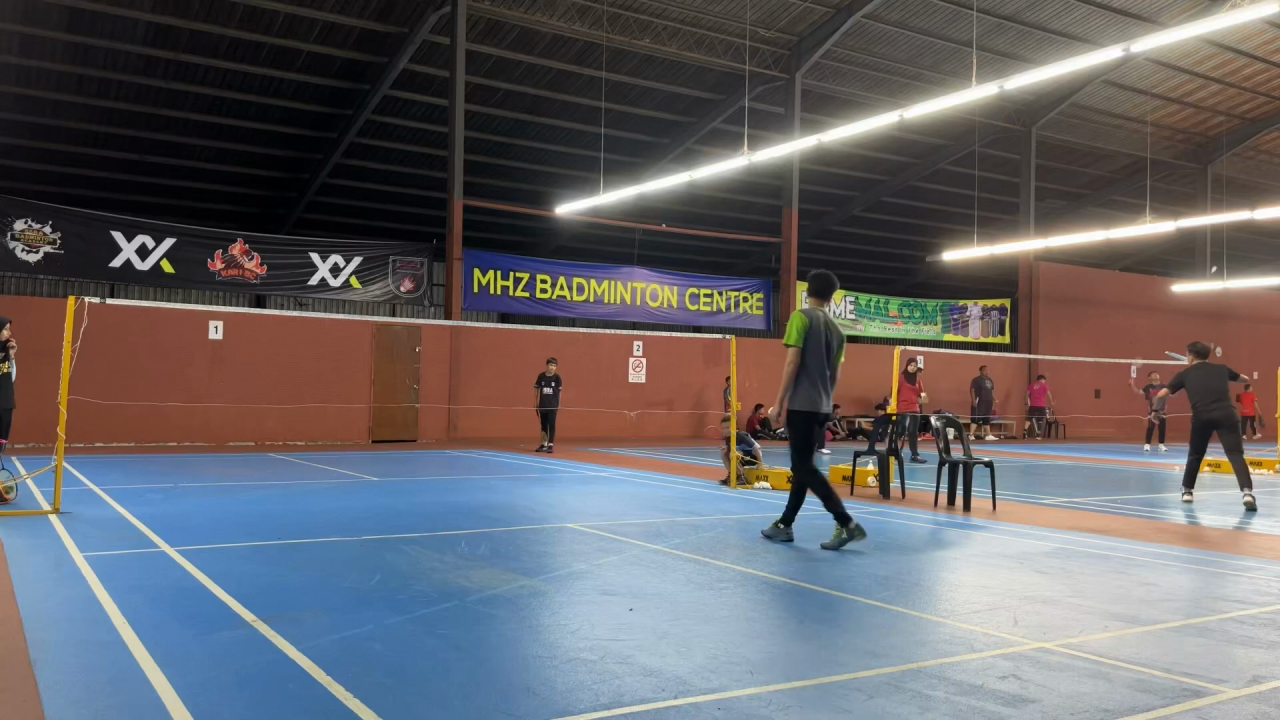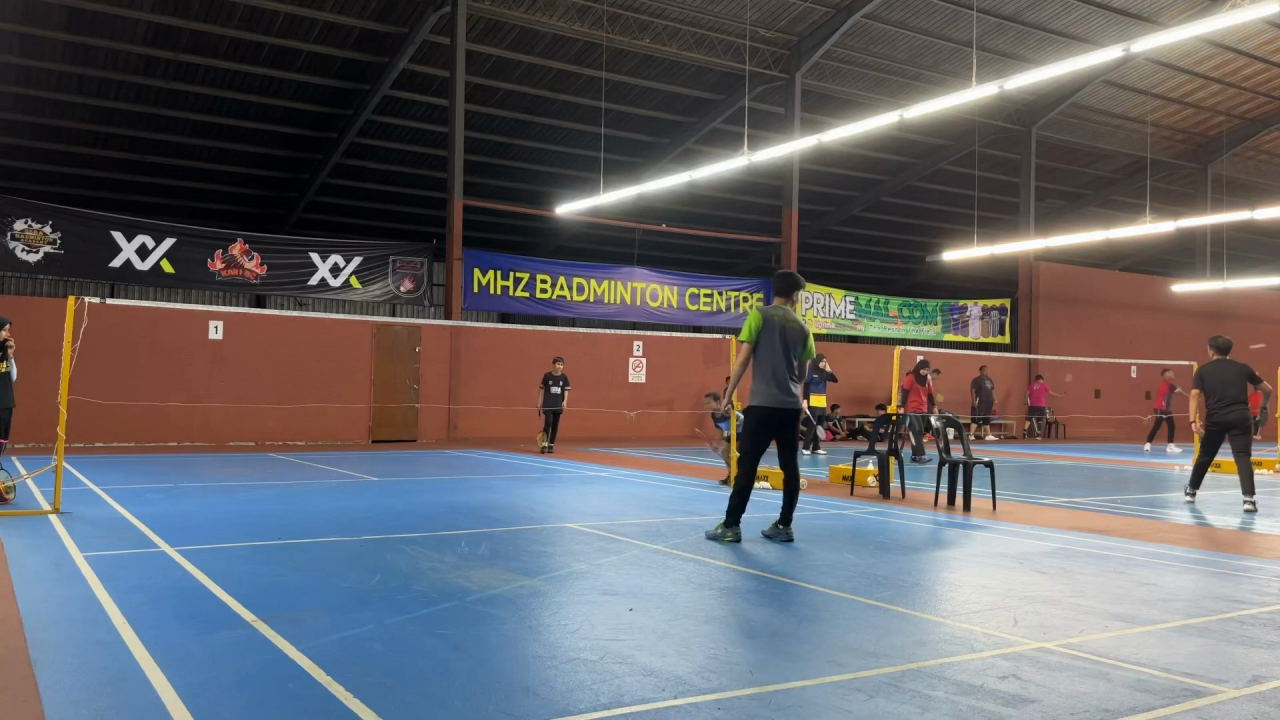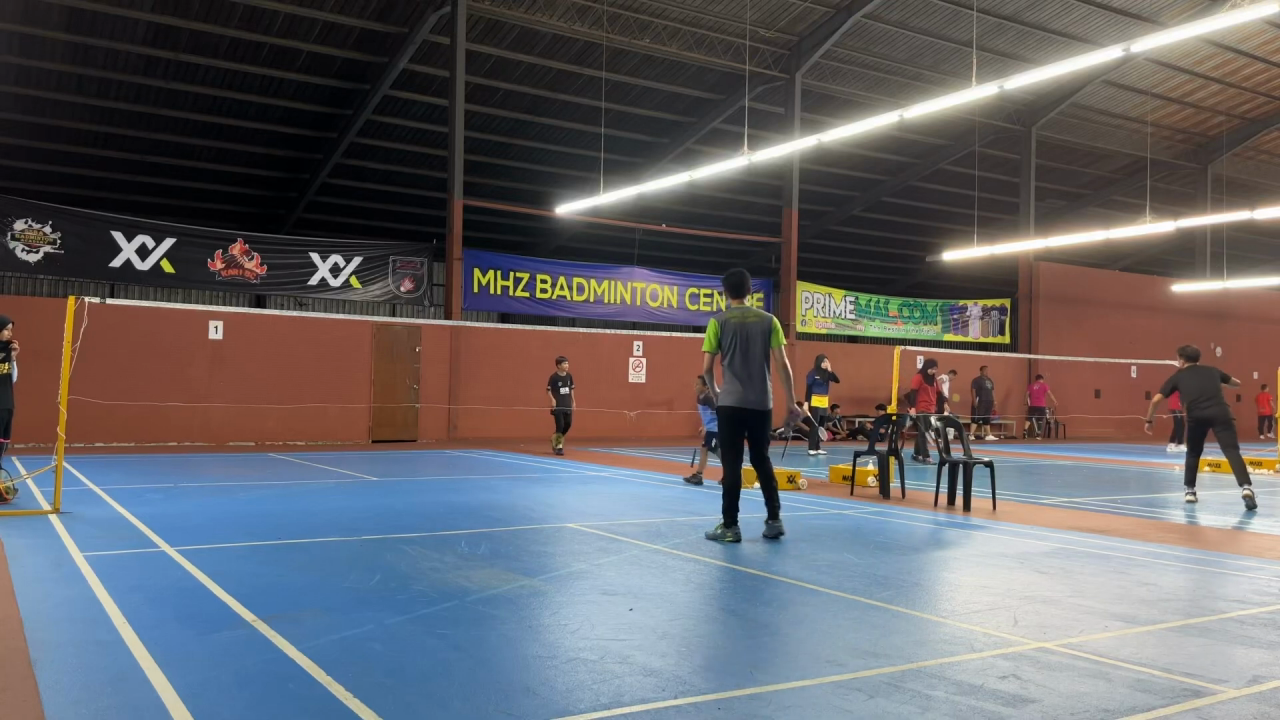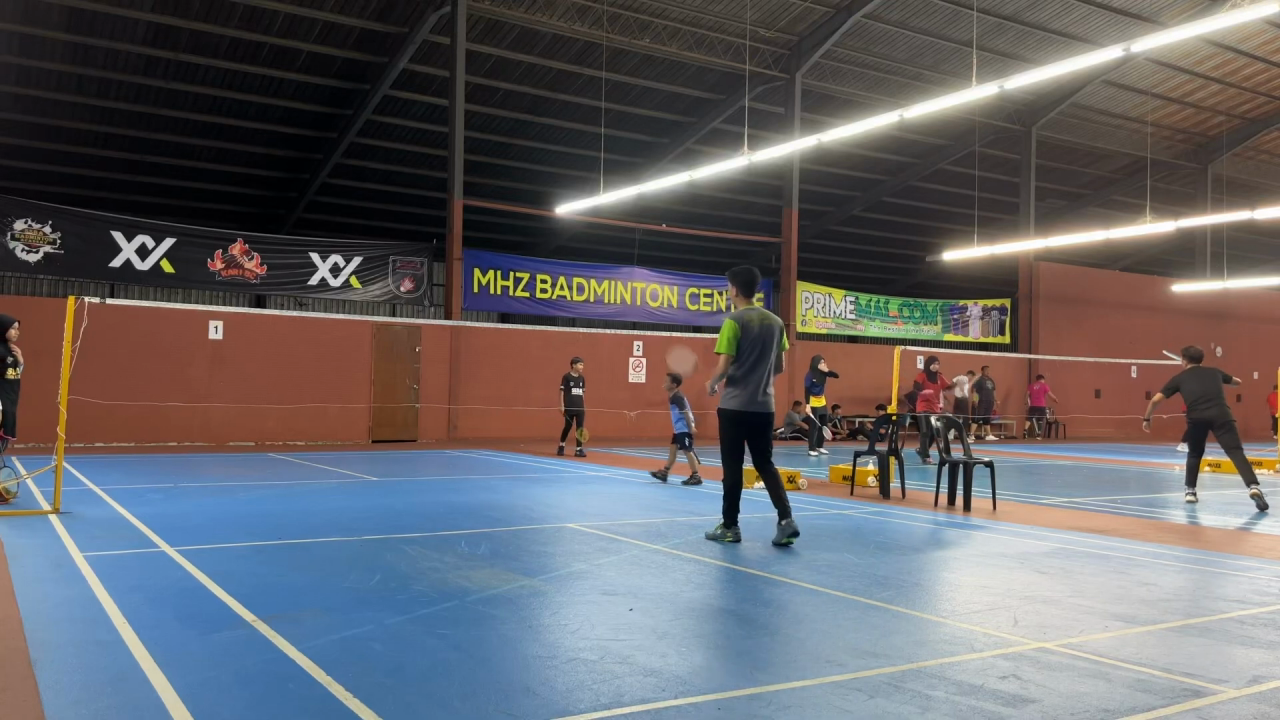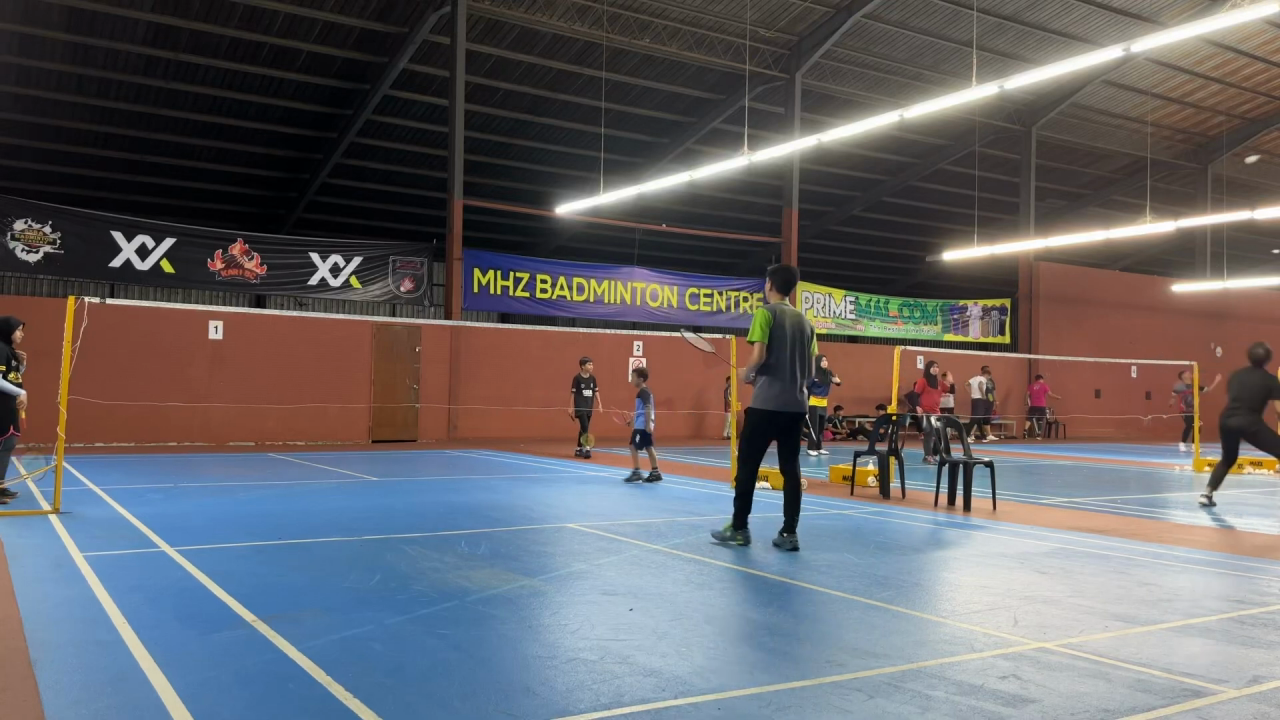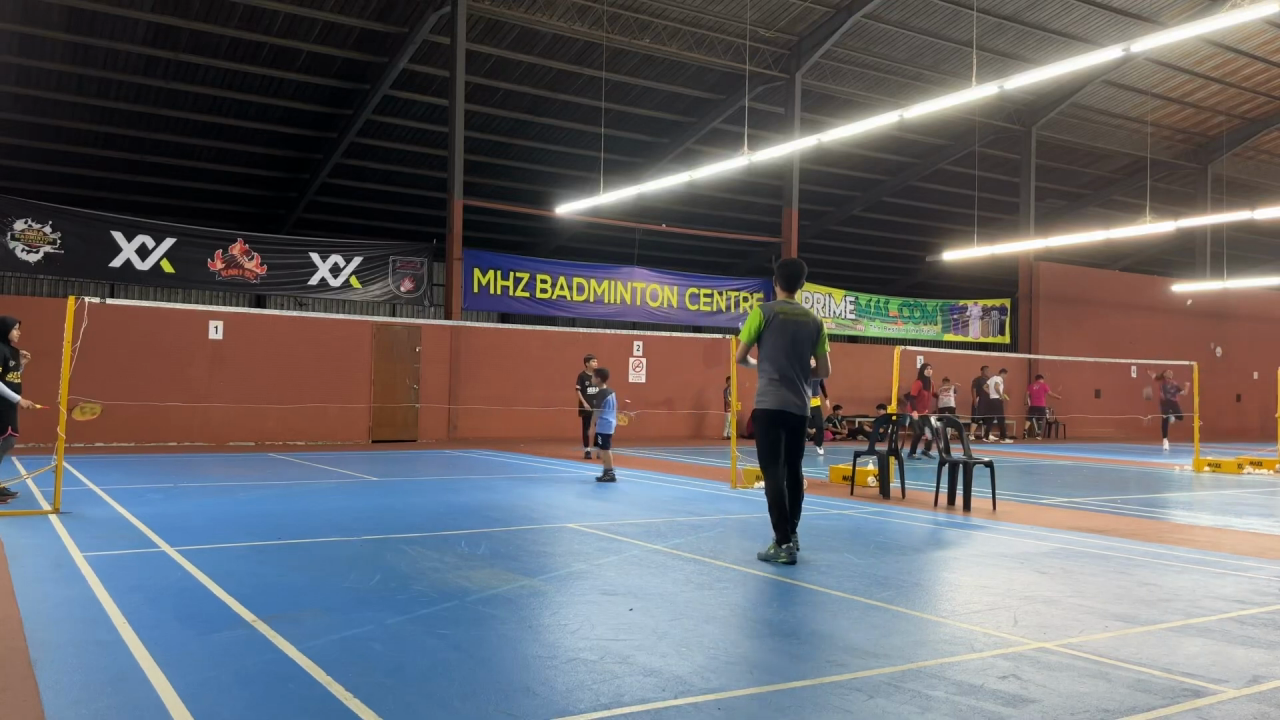
dt=0.5s
person 1, frame 1
left shoulder: (801, 317)
right shoulder: (836, 328)
left elbow: (792, 362)
left wrist: (778, 402)
left hip: (801, 406)
right hip: (821, 408)
left knee: (803, 468)
right knee: (803, 467)
left ankle: (847, 524)
right ankle: (784, 525)
person 1, frame 2
left shoulder: (759, 315)
right shoulder: (802, 327)
left elbow: (744, 359)
left wrist: (729, 393)
left hip: (763, 403)
right hip: (792, 406)
left knee: (747, 464)
right knee: (790, 466)
left ankle: (730, 525)
right ankle: (784, 525)
person 1, frame 3
left shoulder: (718, 322)
right shoulder: (768, 321)
left elbow: (707, 367)
right elbow: (782, 365)
left wrist: (715, 391)
right wrist: (791, 402)
left hip: (731, 403)
right hip: (761, 404)
left knee: (732, 465)
right knee: (762, 461)
left ankle: (730, 525)
right ankle: (774, 520)
person 1, frame 4
left shoulder: (733, 321)
right shoulder: (776, 322)
left elbow: (723, 368)
right elbow: (779, 367)
left wrist: (712, 385)
left hip: (734, 406)
right hip: (764, 406)
left knee: (733, 467)
right knee: (765, 463)
left ankle: (730, 526)
right ankle: (786, 519)
person 1, frame 5
left shoulder: (765, 313)
right shoulder: (805, 322)
left elbow: (757, 358)
right elbow: (809, 372)
left wrist: (746, 375)
left hip: (766, 404)
right hip: (797, 406)
left knee: (747, 466)
right knee: (791, 469)
left ankle: (738, 526)
right ankle: (789, 533)
person 1, frame 6
left shoulder: (763, 312)
right shoulder: (814, 321)
left elbow: (740, 357)
right elbow: (824, 371)
left hip: (770, 405)
right hip: (799, 407)
left knee: (774, 473)
right knee: (794, 472)
left ankle: (783, 542)
right ankle: (791, 533)
